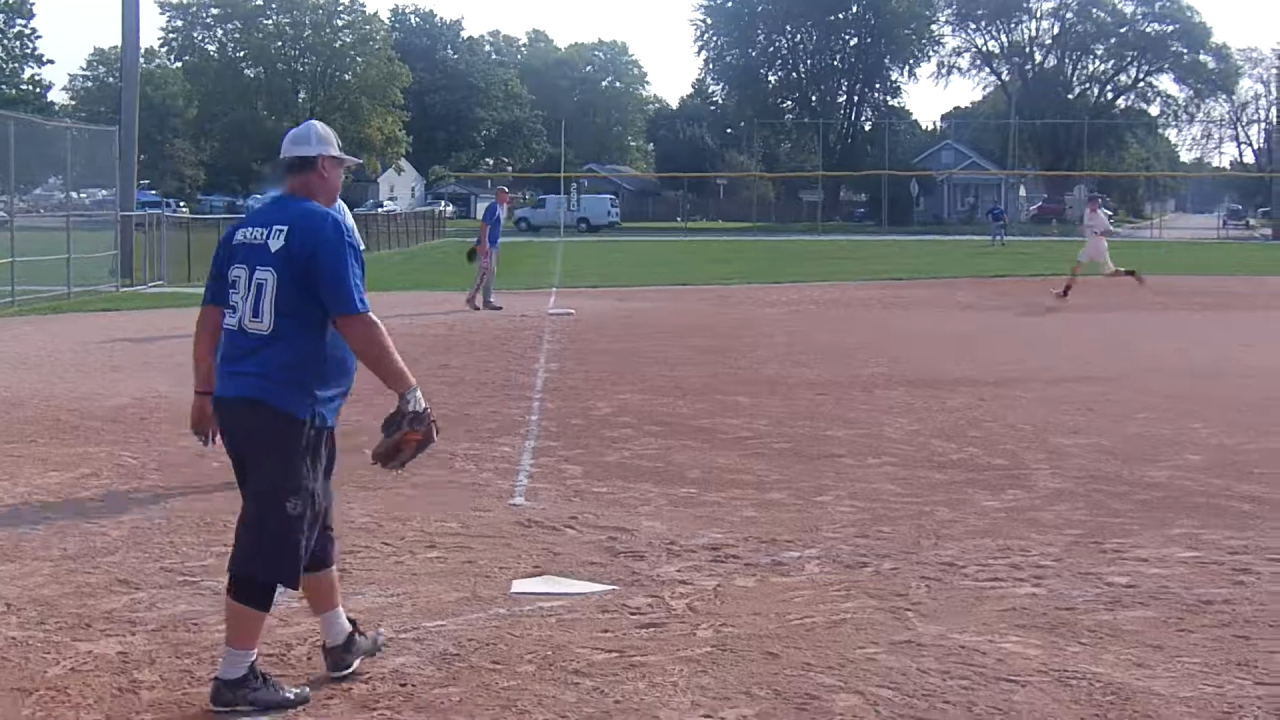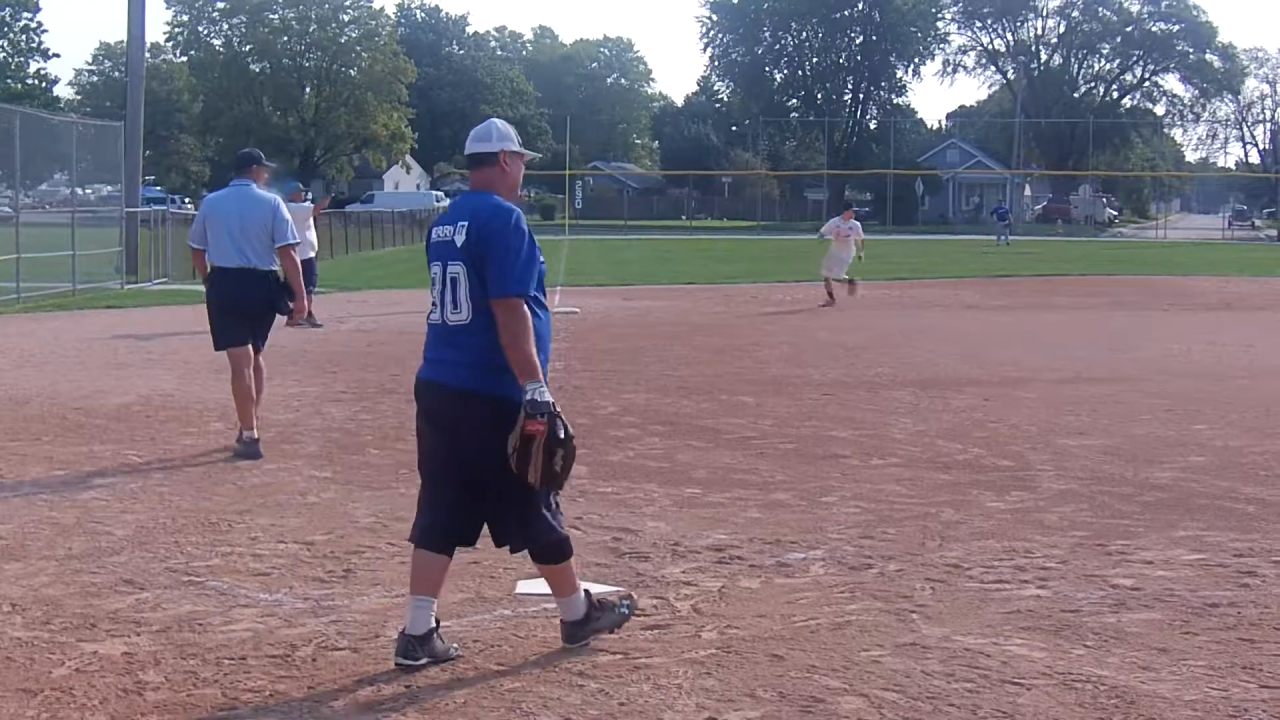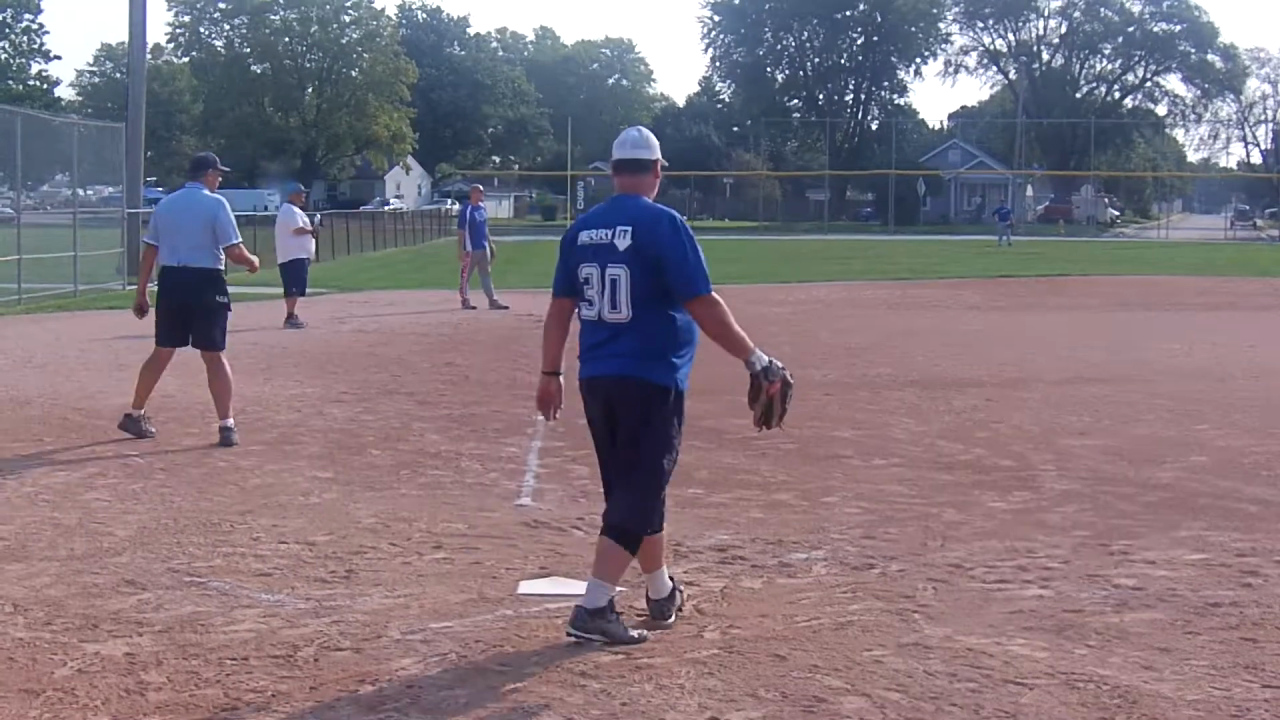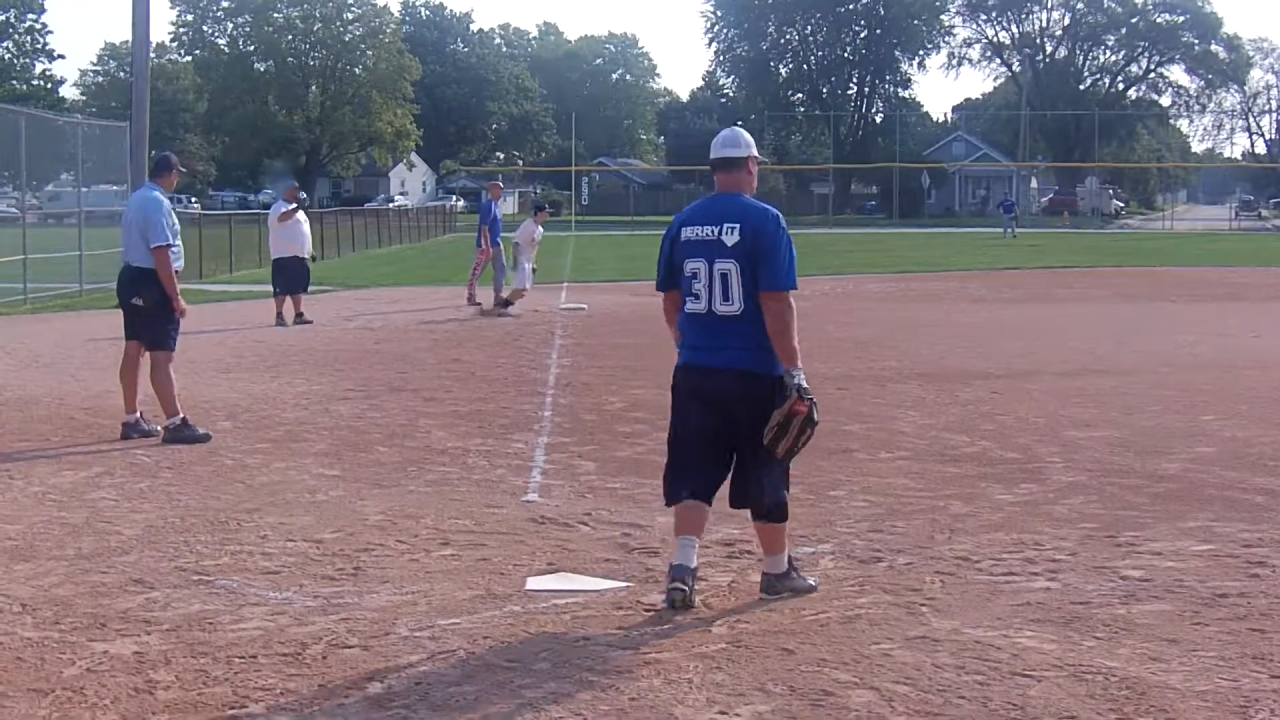
dt=0.7s
person 1, frame 1
left shoulder: (243, 228)
right shoulder: (325, 226)
left elbow: (210, 317)
right elbow: (356, 324)
left wrist: (204, 391)
right wrist: (409, 389)
left hip: (235, 400)
right hip: (291, 410)
left knee: (307, 527)
right knee: (271, 541)
left ankle: (339, 638)
right ankle: (233, 676)
person 1, frame 2
left shoulder: (444, 222)
right shoulder: (503, 218)
right elbow: (510, 310)
right wrist: (536, 387)
left hip: (438, 386)
right hip: (494, 392)
left knee: (441, 510)
right knee: (530, 508)
left ankle: (417, 631)
right ankle: (576, 612)
person 1, frame 3
left shoulder: (581, 229)
right shoulder: (663, 223)
left elbow: (560, 308)
right elbow: (702, 304)
left wrist: (550, 374)
right wrist: (754, 358)
left hip: (596, 379)
right hip: (651, 381)
left knee: (631, 487)
right knee: (638, 496)
left ankle: (660, 591)
right ankle: (595, 607)
person 1, frame 4
left shoulder: (681, 224)
right shoulder: (765, 220)
left elbow: (671, 302)
right elbow: (777, 305)
right wrist: (794, 373)
left hip: (695, 371)
right hip: (755, 371)
left knee: (694, 473)
right knee: (766, 474)
left ankle: (682, 567)
right ankle: (778, 571)
person 2, frame 1
left shoulder: (271, 207)
right shoulder: (332, 211)
left elbow: (257, 260)
right elbow: (350, 261)
left wrist: (255, 306)
right wrist: (359, 306)
left hip: (280, 297)
right hip: (327, 297)
left knee: (283, 378)
right knee: (319, 376)
right ankle: (314, 451)
person 2, frame 2
left shoulder: (211, 203)
right shoulder: (272, 203)
left elbow: (198, 252)
right elbow: (287, 254)
left wrist: (210, 281)
right wrist: (299, 295)
left hip: (225, 285)
right hip: (262, 286)
left knee: (241, 362)
right knee: (255, 355)
left ankle: (250, 436)
right ankle: (248, 427)
person 2, frame 3
left shoulder: (165, 204)
right shoulder: (215, 203)
left elbow: (150, 251)
right elbow: (232, 250)
left wrist: (141, 293)
right wrist: (252, 262)
left hip: (170, 283)
right hip: (204, 285)
left knee: (161, 353)
right knee: (215, 357)
left ankle: (135, 416)
right ankle: (227, 426)
person 2, frame 4
left shoulder: (135, 199)
right shoulder: (158, 203)
right elbow: (161, 255)
right wrist: (176, 296)
left hip: (130, 280)
right hip: (150, 284)
left knee: (133, 352)
right knee: (162, 356)
left ankle: (132, 420)
right ankle: (175, 424)
